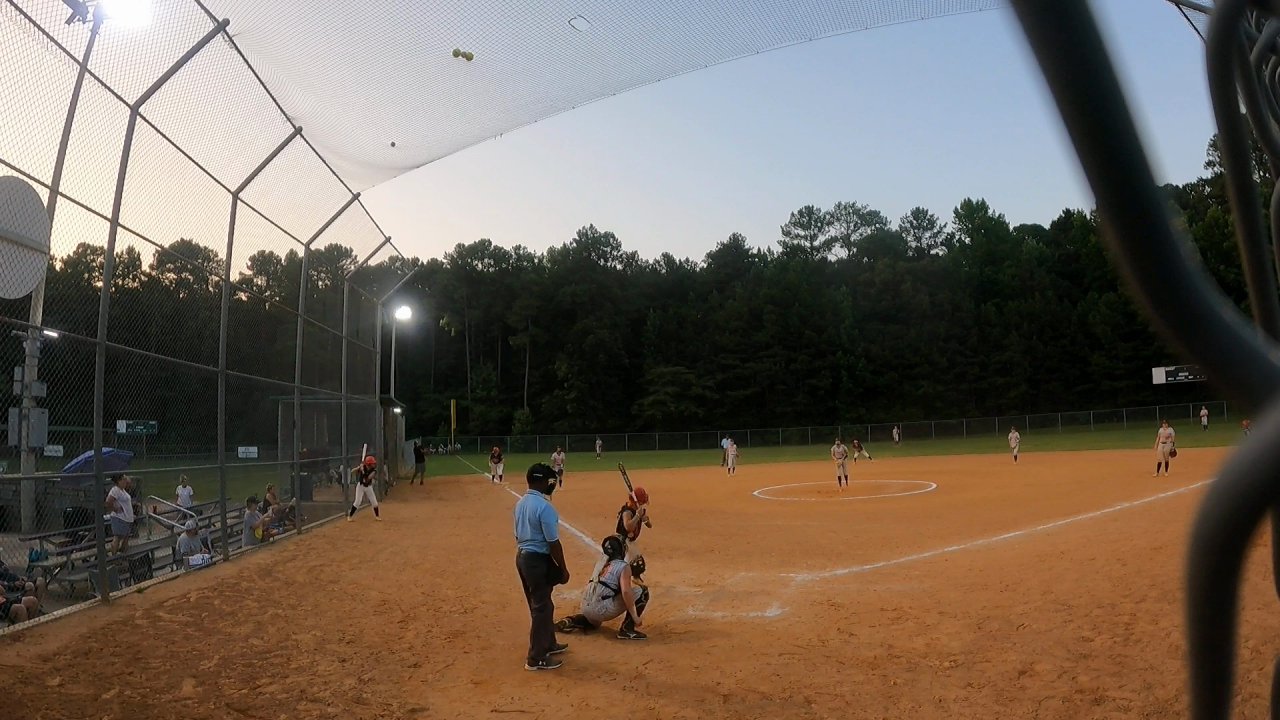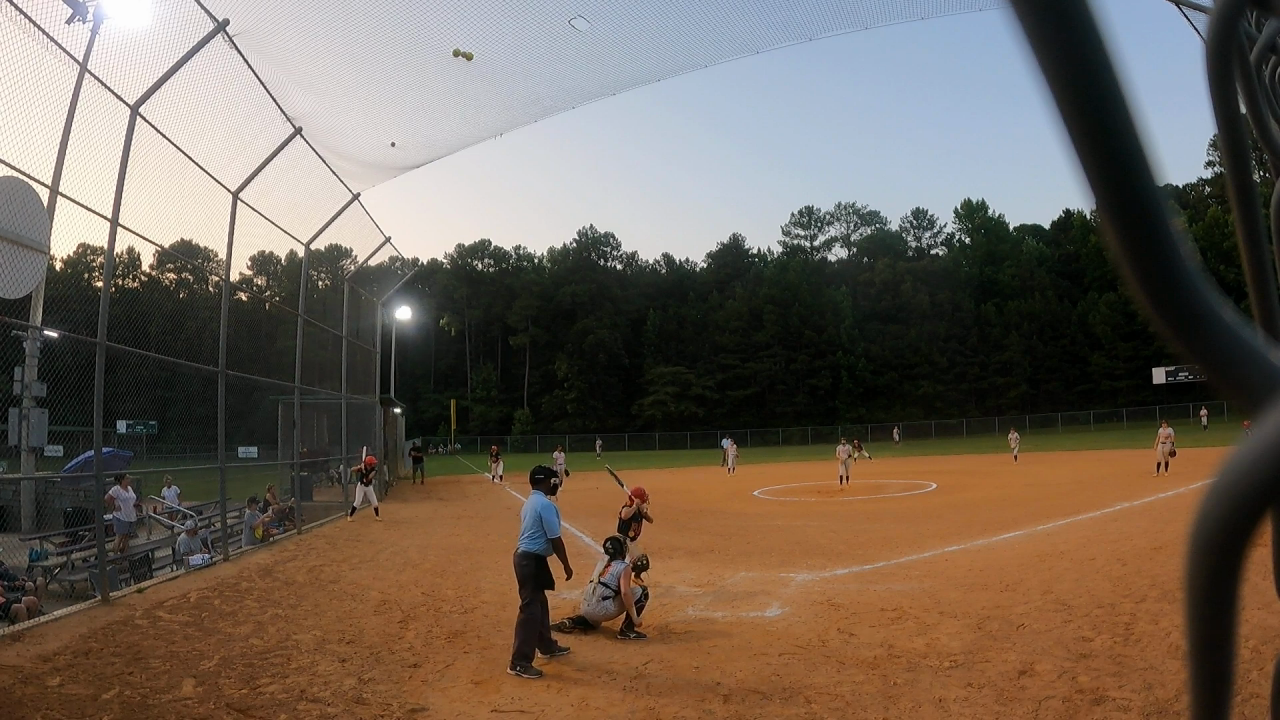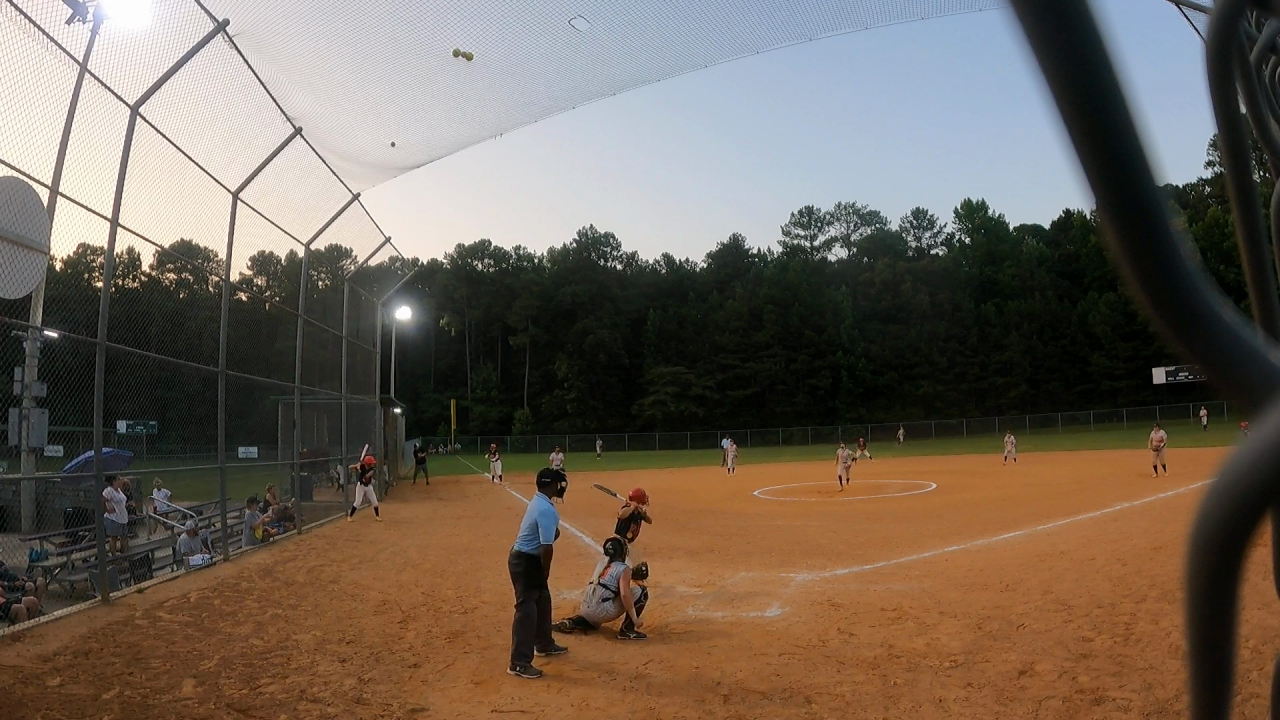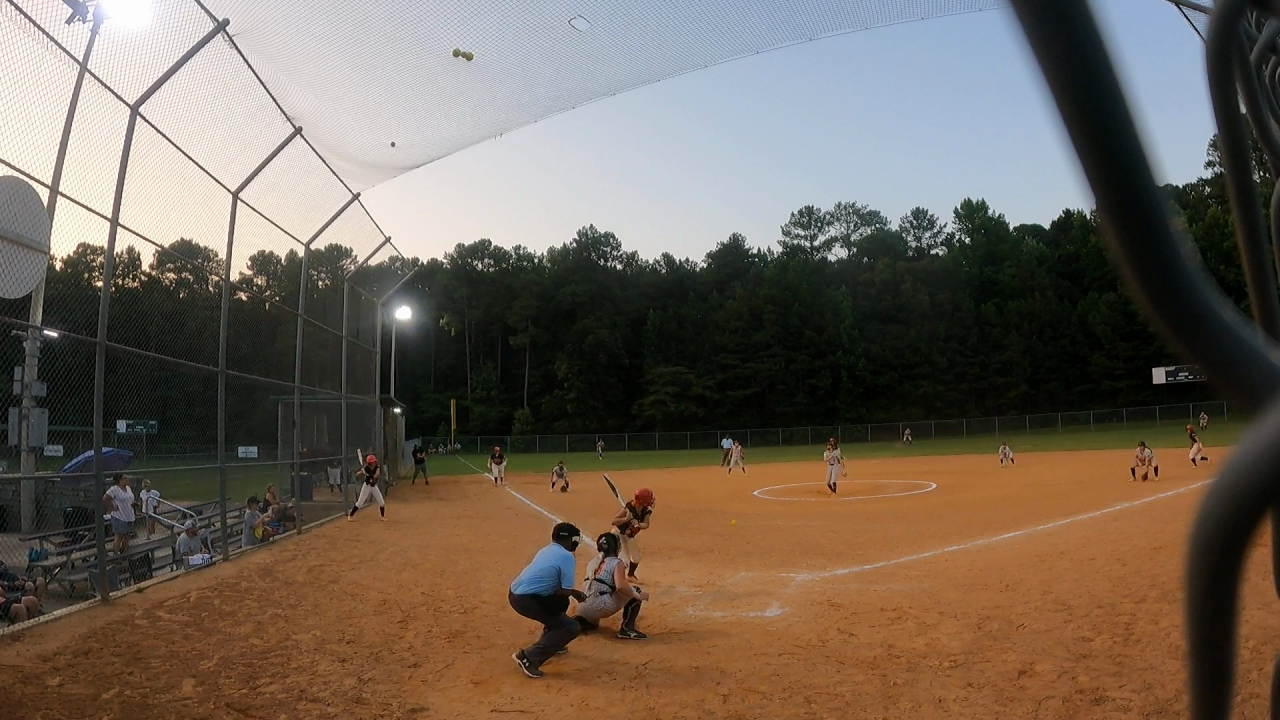
dt=1s
person 1, frame 1
left shoulder: (520, 504)
right shoulder: (544, 507)
right elbow: (553, 542)
right wrist: (563, 569)
left hip: (522, 557)
right hip: (538, 560)
left knee: (539, 605)
right knee: (542, 608)
left ankle: (547, 644)
right ankle: (536, 658)
person 1, frame 2
left shoulder: (530, 502)
right shoulder: (546, 505)
right elbow: (555, 540)
right wrist: (566, 565)
left hip: (524, 556)
right hip: (532, 561)
left knee: (539, 604)
right knee: (530, 609)
left ankle: (547, 646)
right ankle: (519, 662)
person 1, frame 3
left shoulder: (538, 502)
right shoulder: (547, 509)
right elbow: (546, 546)
left wrist: (552, 538)
right wrist: (546, 570)
left hip: (526, 557)
right hip: (525, 561)
left knee: (543, 601)
right knee: (526, 609)
left ankle: (544, 645)
right ankle: (518, 663)
person 1, frame 4
left shoulder: (545, 551)
right shoulder: (566, 557)
right elbow: (565, 591)
left wrist: (572, 593)
left hip: (517, 594)
right hip: (527, 600)
left knee: (561, 602)
right knee: (571, 628)
left ankle: (550, 643)
right ankle: (528, 657)
